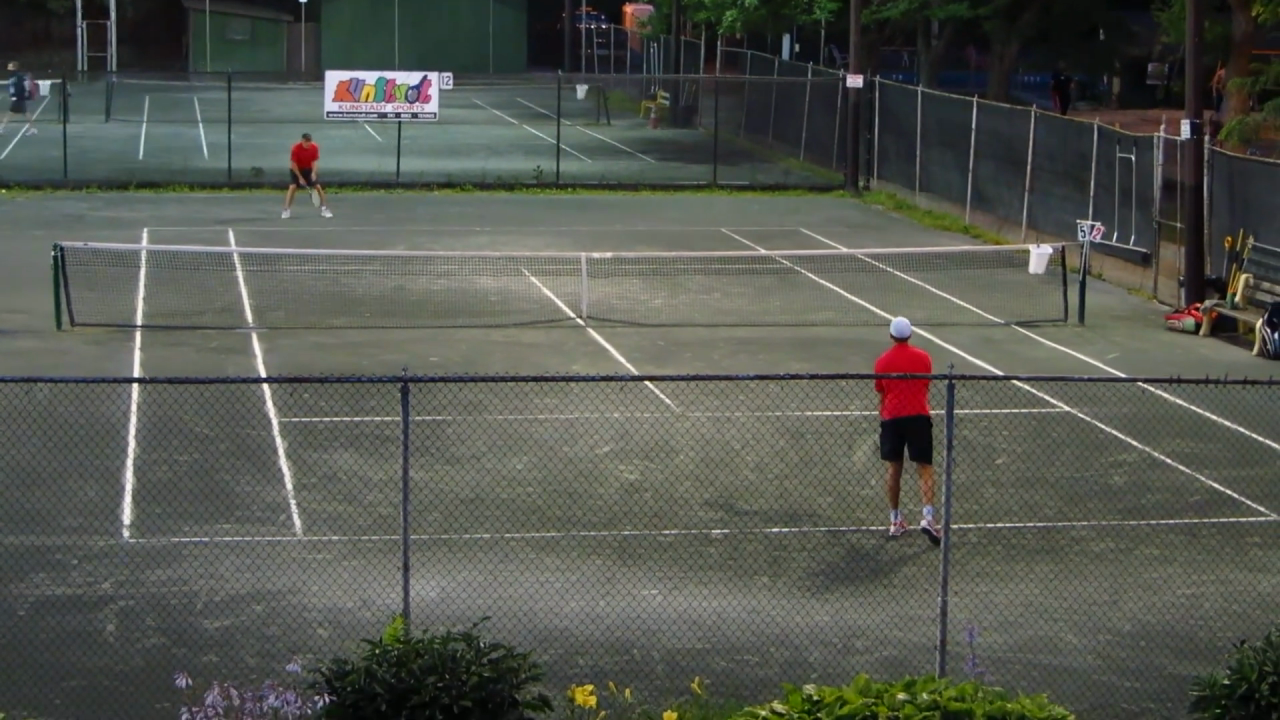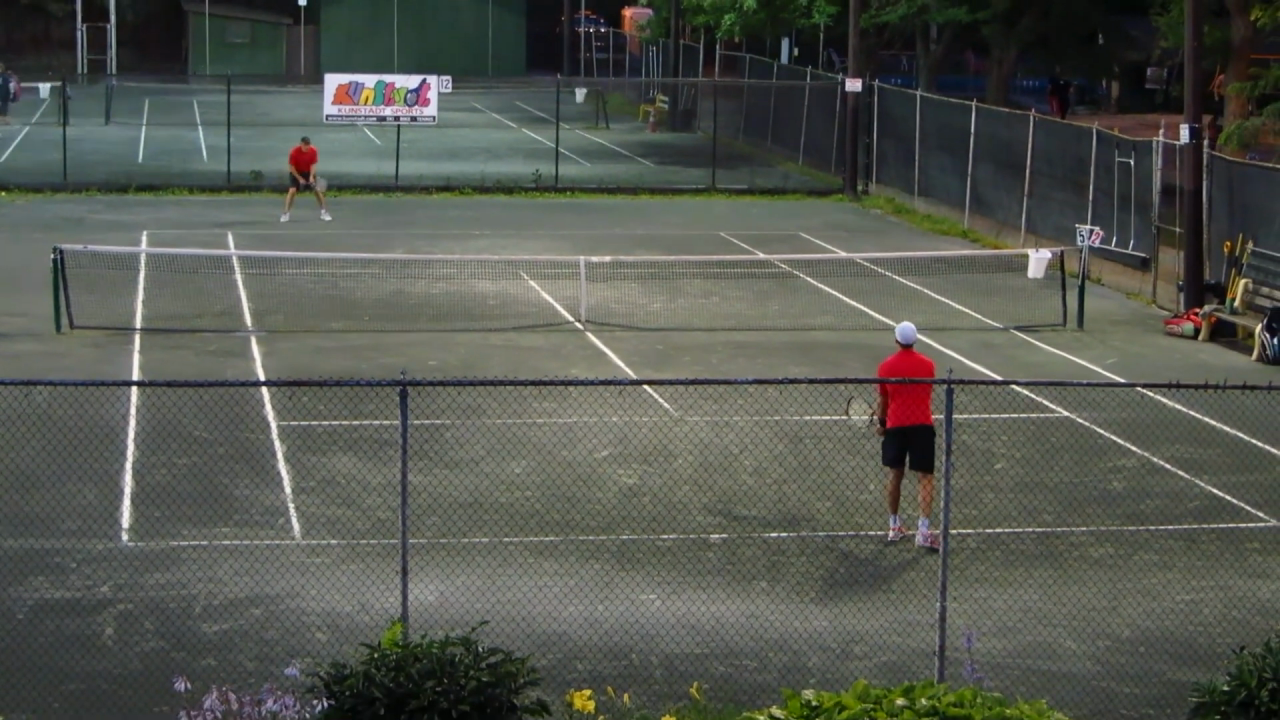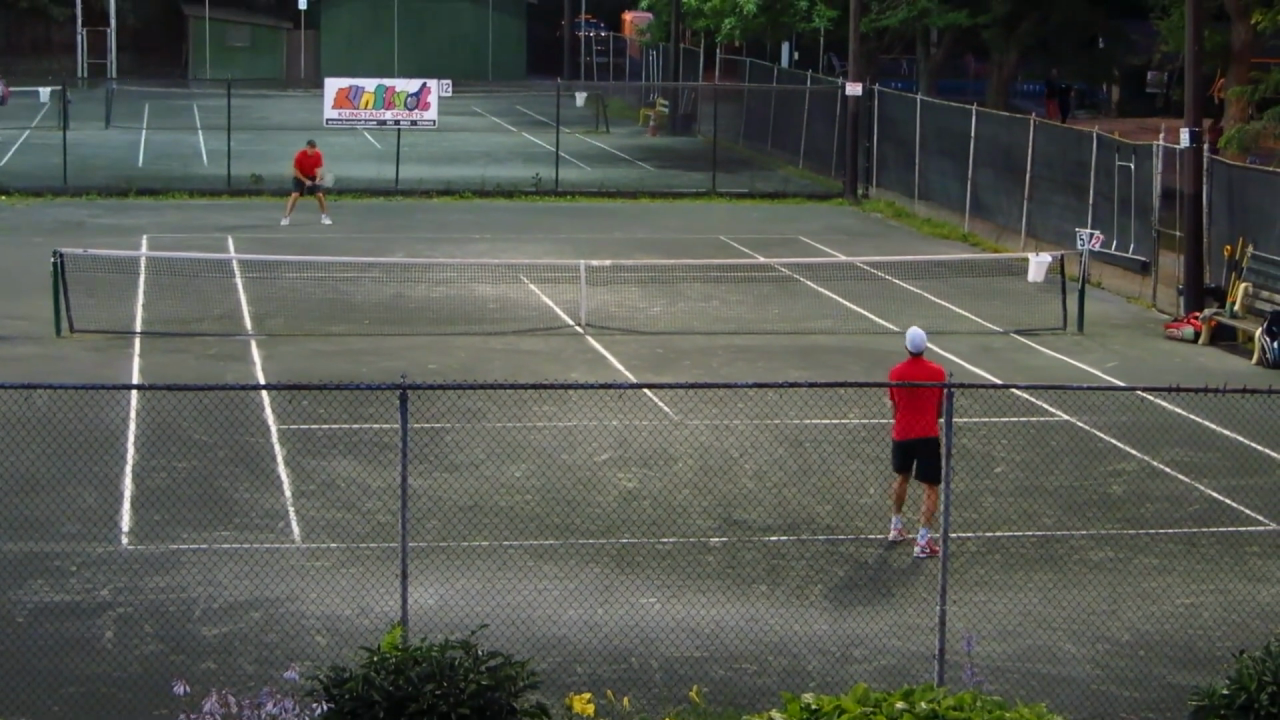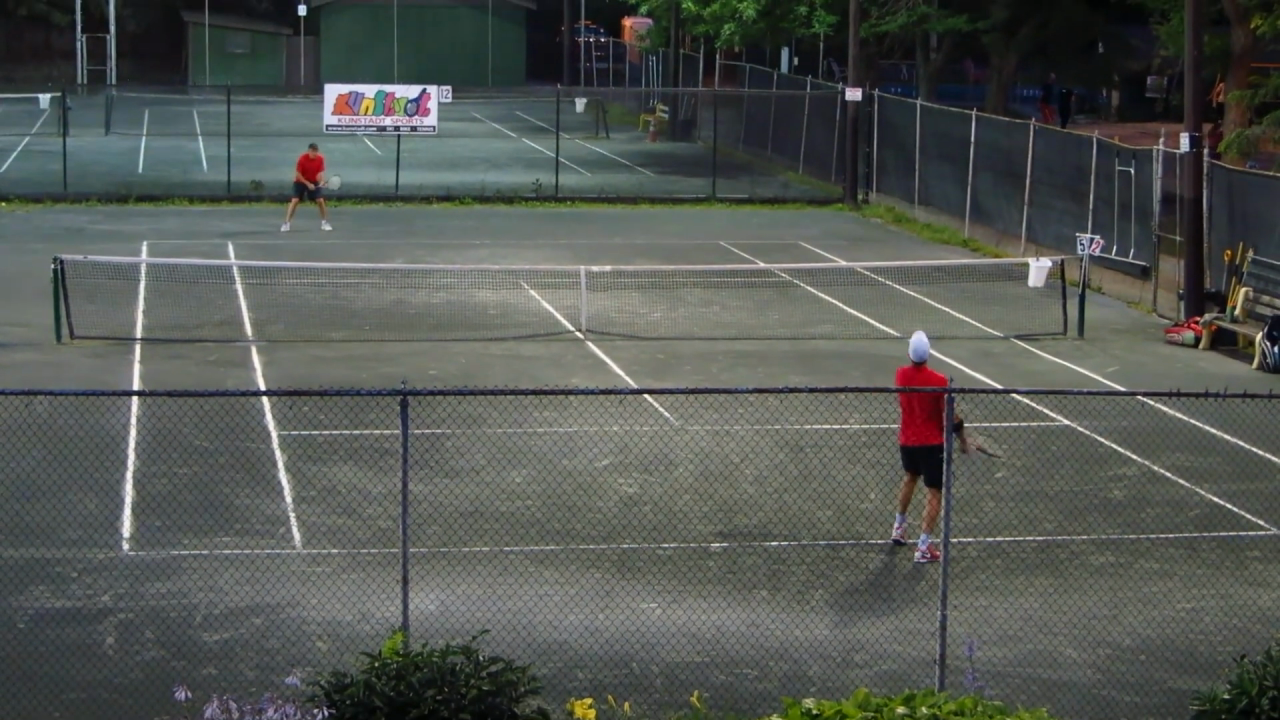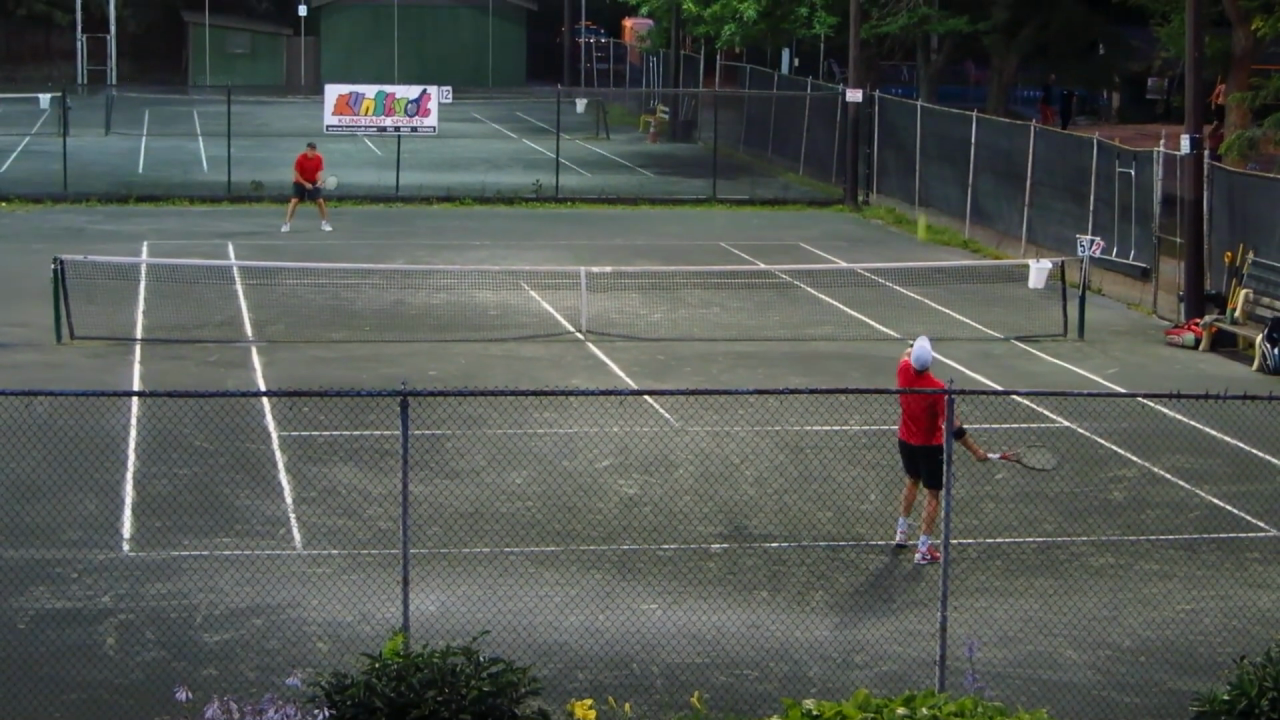
dt=0.2s
person 1, frame 1
left shoulder: (882, 361)
right shoulder: (924, 358)
left wrist: (884, 419)
left hip: (891, 419)
right hip: (918, 417)
left knee: (894, 470)
right knee: (925, 469)
left ankle: (895, 521)
right ankle: (927, 517)
person 1, frame 2
left shoulder: (886, 366)
right shoulder: (928, 364)
left wrist: (881, 424)
left hip: (895, 426)
right hip: (922, 425)
left knee: (895, 476)
right knee: (925, 477)
left ankle: (894, 527)
right ankle: (923, 531)
person 1, frame 3
left shoulder: (896, 372)
right shoulder: (938, 372)
right elbow: (940, 407)
left hip: (901, 436)
right hip: (927, 436)
left knee: (901, 479)
right knee: (931, 488)
left ankle: (896, 527)
right ankle: (923, 542)
person 1, frame 4
left shoulder: (902, 375)
right shoulder: (939, 381)
right wrist: (963, 441)
left hip: (906, 441)
right hip: (931, 444)
left knee: (910, 478)
right knee: (935, 494)
left ankle: (898, 527)
right ankle: (924, 547)
person 1, frame 5
left shoulder: (903, 372)
right shoulder: (937, 388)
left elbow: (906, 354)
right elbow: (953, 428)
left wrist: (917, 345)
right wrist: (976, 451)
left hip: (906, 441)
right hip: (929, 446)
left knee: (912, 482)
right knee: (933, 495)
left ankle: (901, 531)
right ankle: (924, 548)
